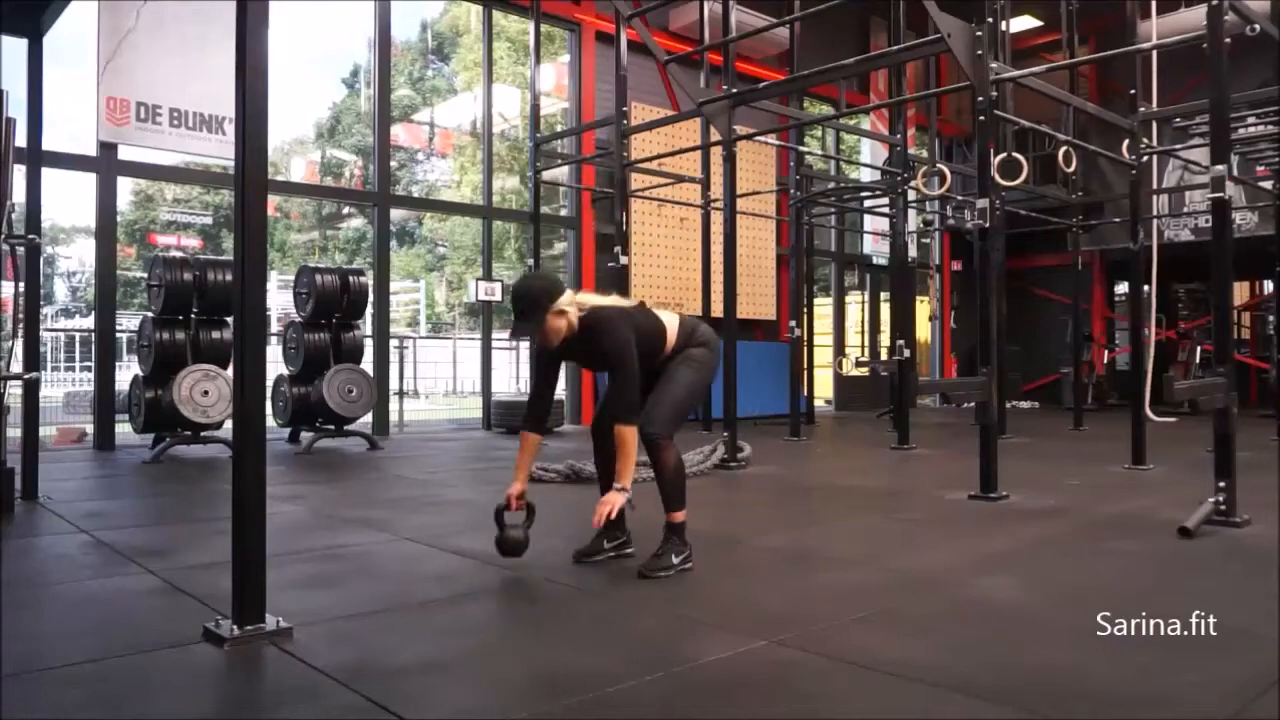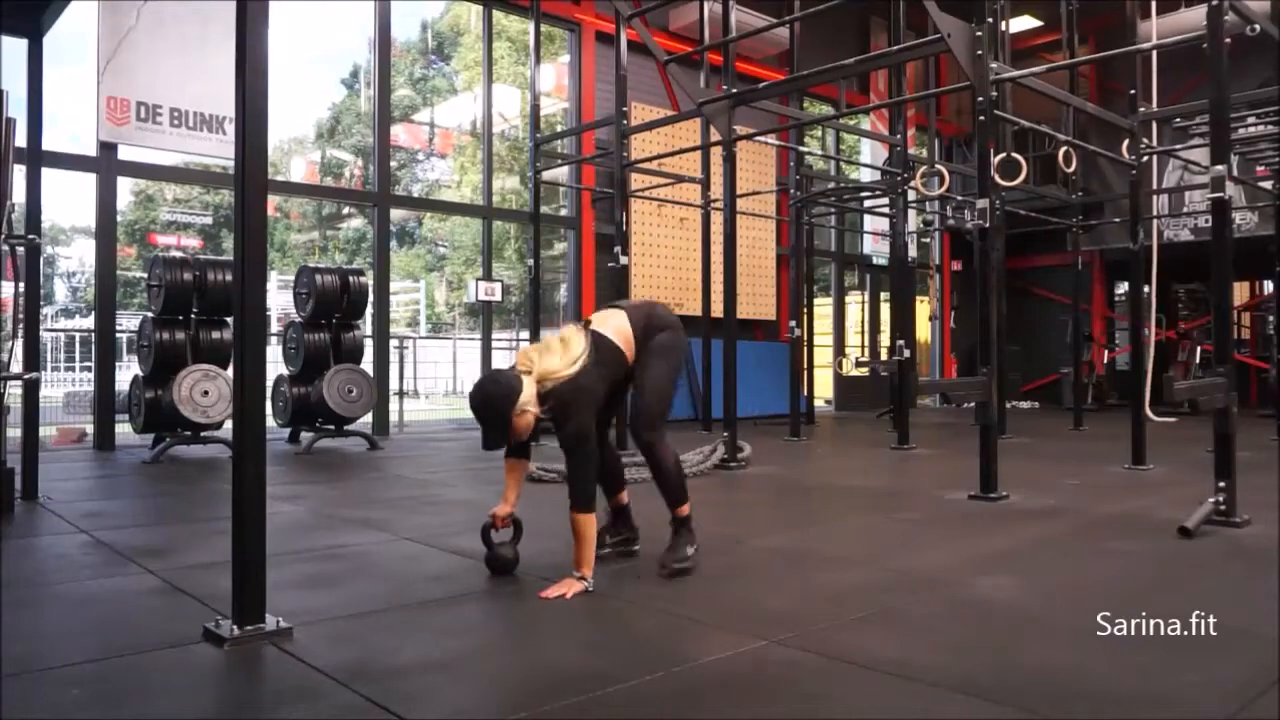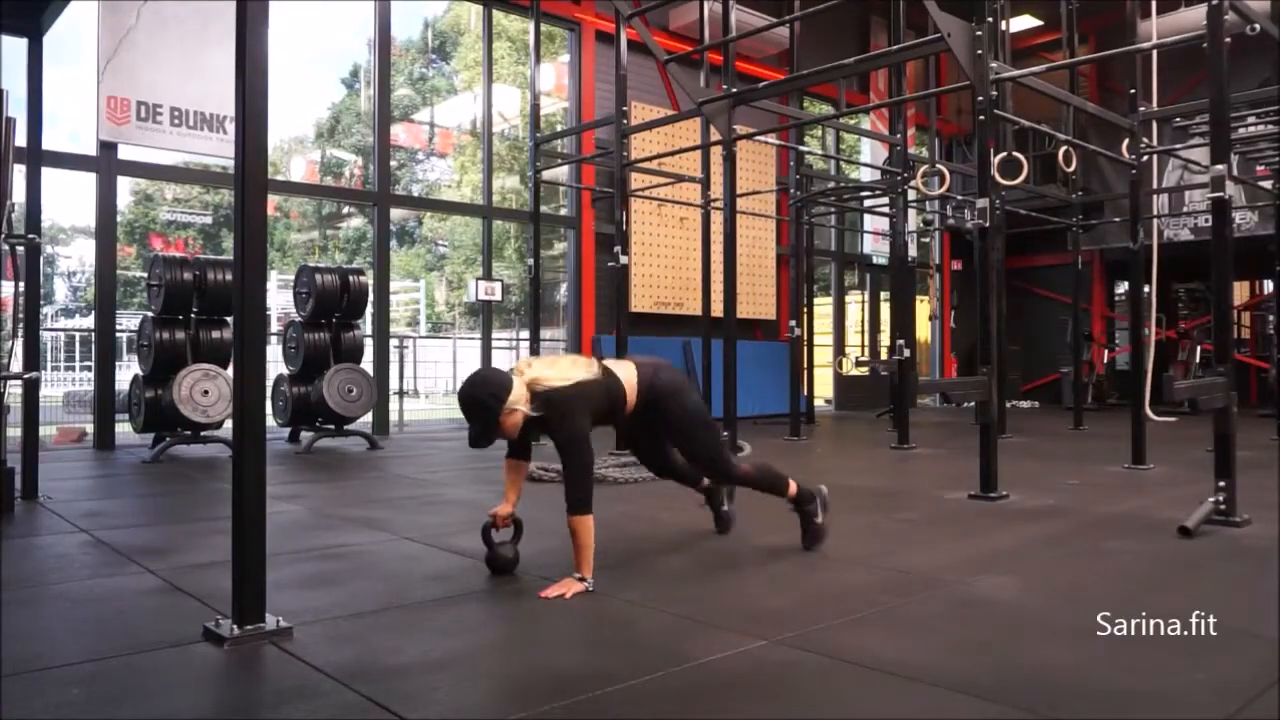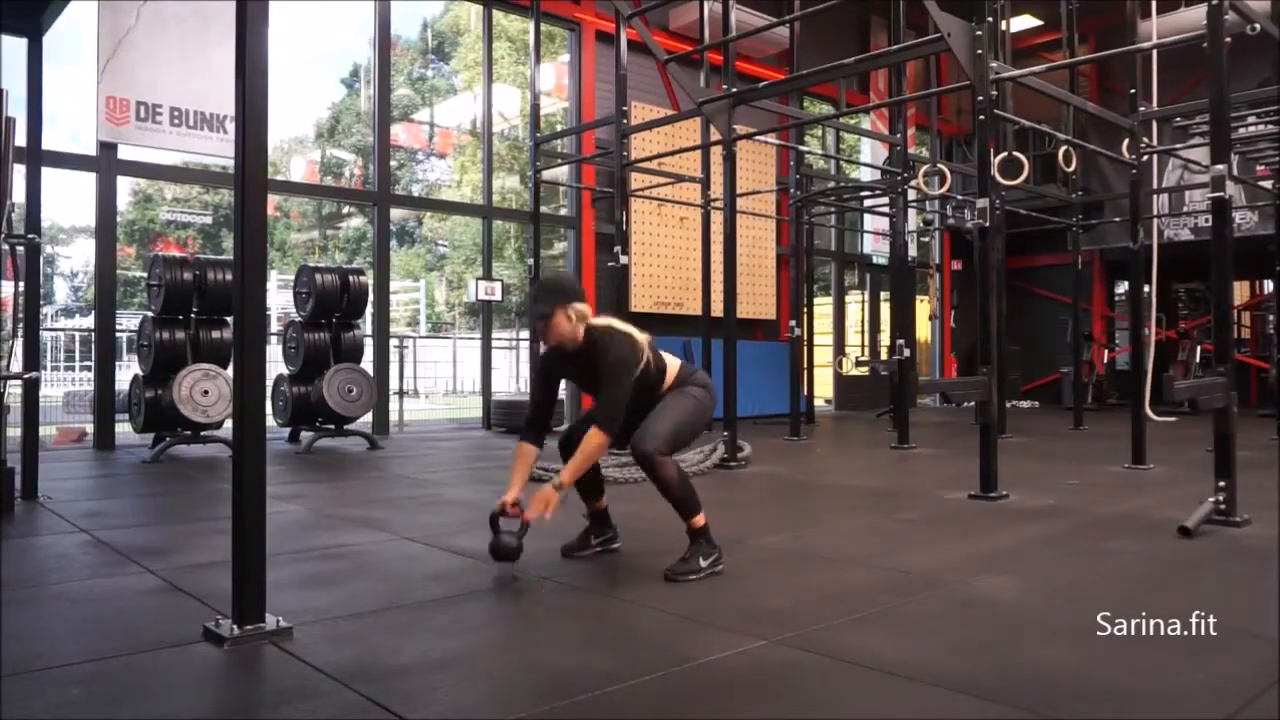
dt=0.5s
person 1, frame 1
left shoulder: (609, 328)
right shoulder: (552, 340)
left elbow: (625, 412)
right elbow: (537, 410)
left wrist: (621, 488)
right wrist: (519, 480)
left hip: (694, 349)
right hip: (652, 360)
left knee: (655, 428)
right knee: (602, 429)
left ankle: (678, 541)
right ankle: (616, 533)
person 1, frame 2
left shoulder: (570, 402)
right shoulder: (519, 384)
left elbow: (583, 484)
right elbow: (517, 446)
left wrist: (582, 576)
right wrist: (509, 502)
left hip: (656, 330)
right hip: (619, 330)
left knee: (646, 436)
right knee: (592, 441)
left ankle: (683, 532)
right ankle: (623, 529)
person 1, frame 3
left shoulder: (564, 412)
right shoulder: (520, 394)
left elbow: (578, 492)
right elbow: (517, 452)
left wrist: (582, 577)
right wrist: (508, 504)
left hip: (660, 390)
right hip: (635, 379)
left knee: (721, 466)
right knee: (657, 463)
left ankle: (807, 499)
right ankle: (715, 493)
person 1, frame 4
left shoulder: (612, 345)
right shoulder: (555, 358)
left elbow: (606, 425)
right elbow: (535, 428)
left wrist: (559, 486)
right wrist: (514, 489)
left hip: (689, 390)
right hip: (646, 401)
left knee: (648, 448)
right knee: (572, 444)
left ankle: (706, 546)
right ankle: (602, 529)
